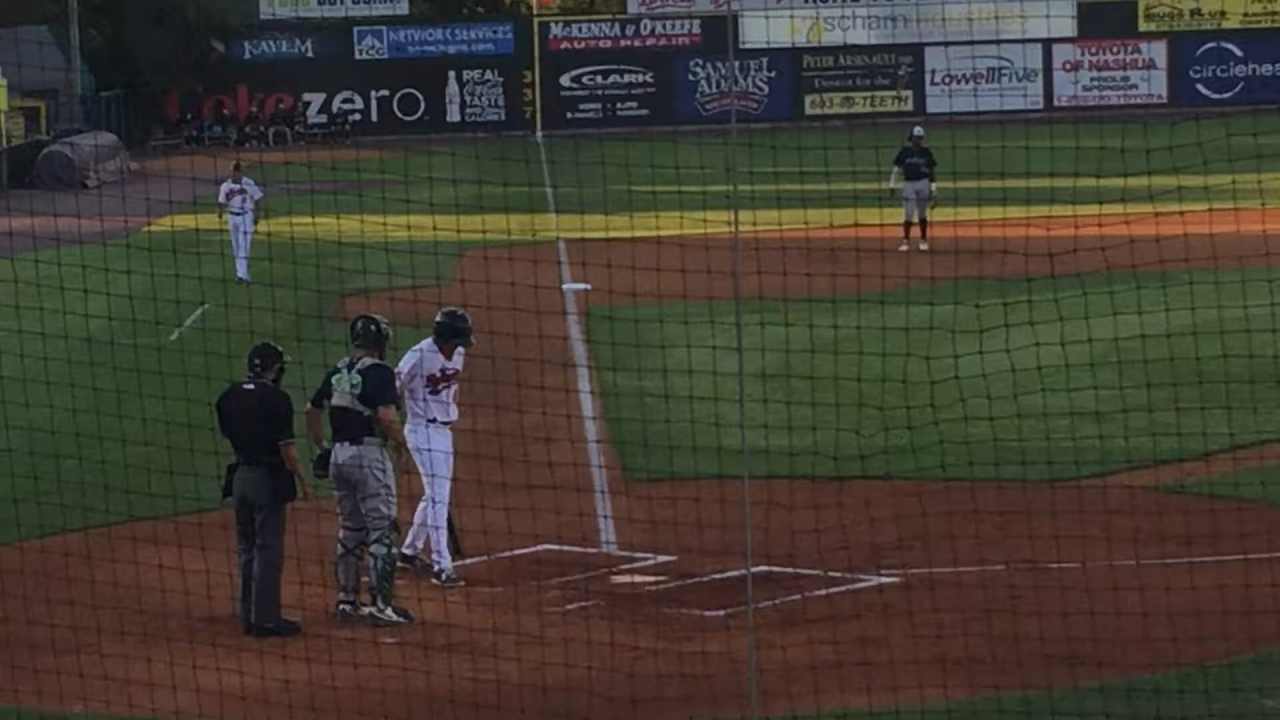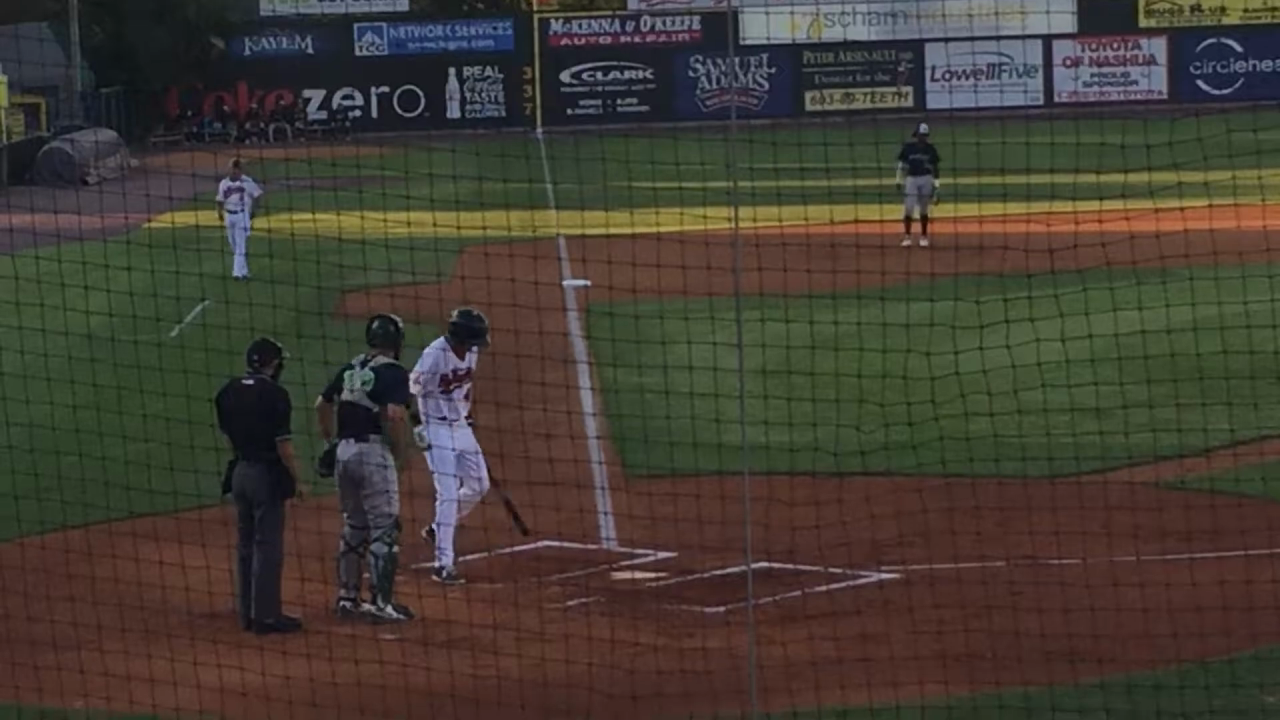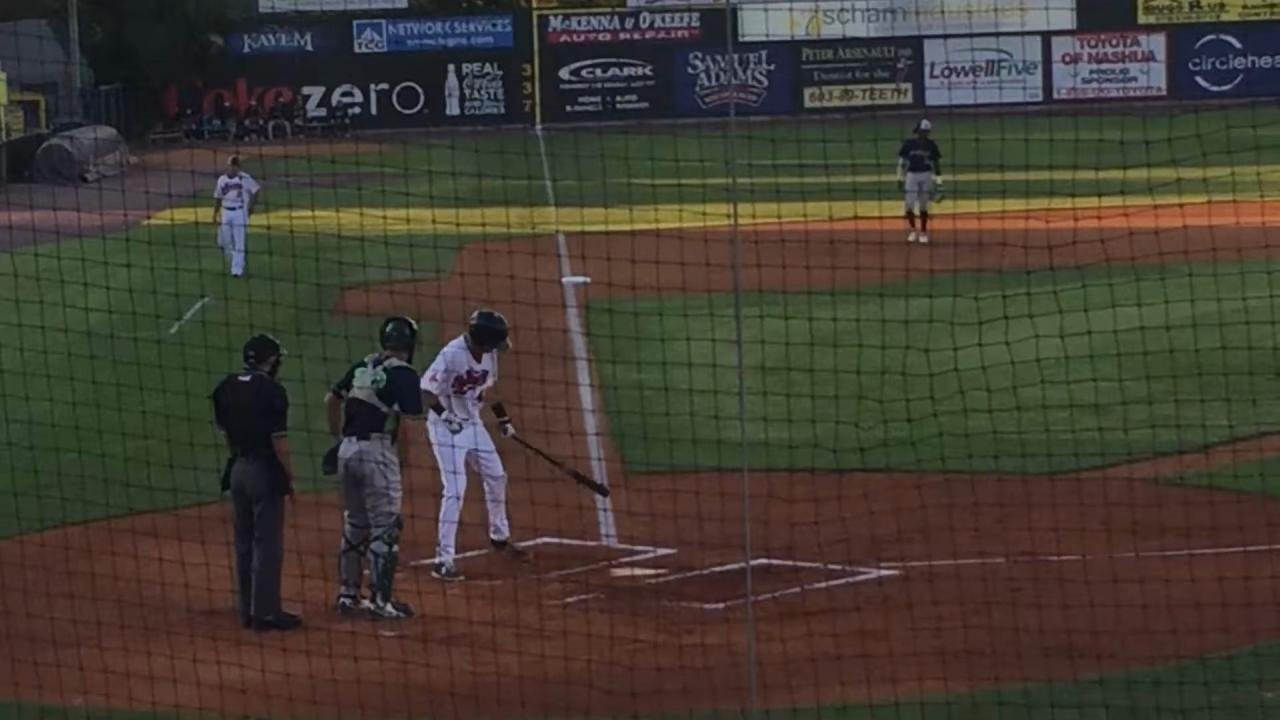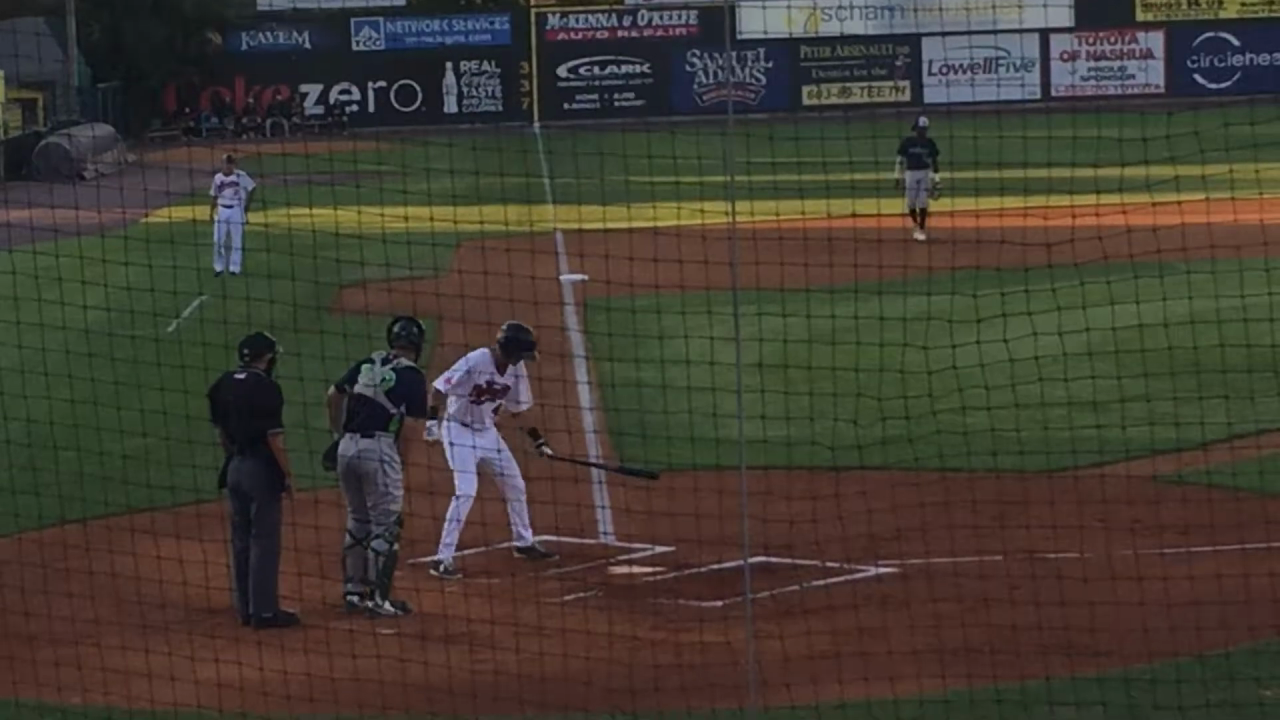
dt=0.2s
person 1, frame 1
left shoulder: (337, 372)
right shoulder: (380, 372)
left elbow: (311, 411)
right elbow: (387, 417)
left wrist: (321, 446)
right wrist: (401, 444)
left hip: (339, 455)
right hip: (369, 455)
left knee: (350, 530)
right knee: (382, 530)
left ankle: (346, 601)
right ankle: (381, 606)
person 1, frame 2
left shoulder: (350, 368)
right shoulder: (394, 372)
left elbow: (322, 405)
right elbow: (395, 414)
left wrist: (331, 442)
right wrist: (401, 451)
left hip: (344, 452)
right hip: (373, 452)
left knee: (353, 527)
right knee: (383, 529)
left ankle: (347, 598)
right ankle: (381, 603)
person 1, frame 3
left shoulder: (361, 367)
right shoulder: (405, 375)
left elbow: (331, 401)
right elbow: (407, 425)
left wrist: (337, 439)
right wrist: (401, 456)
left hip: (347, 450)
right hip: (376, 452)
left knee: (355, 525)
right knee: (384, 527)
left ankle: (348, 595)
right ankle: (380, 601)
person 1, frame 4
left shoulder: (366, 364)
right shoulder: (412, 376)
left elbow: (333, 395)
right elbow: (408, 426)
left wrist: (337, 433)
right wrist: (398, 456)
left hip: (347, 447)
right hip: (378, 449)
left knee: (357, 522)
right knee: (385, 525)
left ankle: (354, 592)
right ankle: (378, 599)
person 2, frame 1
left shoulder: (229, 396)
right shoulder: (276, 399)
left elbow: (229, 437)
right elbow: (287, 449)
right wrist: (302, 481)
left hip: (240, 476)
right hip: (268, 479)
left knee: (247, 548)
right knee: (268, 550)
left ankle: (249, 616)
right ankle: (266, 620)
person 2, frame 2
left shoulder: (228, 391)
right shoulder: (274, 394)
left elbow: (228, 435)
right elbow: (283, 445)
right wrist: (296, 479)
left hip: (240, 472)
right hip: (267, 474)
left knee: (246, 545)
right knee: (268, 546)
left ankle: (248, 613)
right ankle: (266, 616)
person 2, frame 3
left shoulder: (226, 387)
right shoulder: (271, 390)
left elbow: (226, 433)
right elbow: (279, 441)
right wrist: (291, 477)
left hip: (238, 469)
right hip: (265, 472)
left knee: (244, 542)
right knee: (267, 543)
left ankle: (248, 610)
right ankle: (266, 613)
person 2, frame 4
left shoulder: (222, 385)
right shoulder: (266, 388)
left elbow: (222, 433)
right elbow: (275, 438)
right wrist: (288, 474)
left hip: (235, 467)
right hip: (261, 469)
left knee: (241, 539)
right knee: (265, 540)
left ankle: (246, 608)
right ankle: (264, 610)
person 3, frame 1
left shoulder: (458, 353)
right shoulder: (419, 354)
left hip: (444, 430)
right hip: (424, 432)
left knee: (435, 496)
right knee: (439, 497)
left ankle: (410, 552)
right ankle: (441, 567)
person 3, frame 2
left shoulder: (471, 351)
right shoulder: (435, 354)
right elbow: (411, 392)
left wrist: (469, 418)
right wrist: (420, 426)
left hip: (460, 427)
right hip: (436, 429)
left knee: (480, 483)
right knee: (447, 494)
left ankle: (438, 531)
right ankle: (443, 564)
person 3, frame 3
left shoulder: (489, 354)
right shoulder: (452, 354)
right elbow: (427, 390)
left wrist: (503, 419)
right wrist: (444, 414)
left hip: (473, 425)
right hip: (446, 429)
left knee: (497, 479)
right knee: (454, 492)
left ankle: (500, 536)
right ankle: (442, 561)
person 3, frame 4
left shoulder: (516, 370)
right shoulder: (475, 362)
left elbow: (520, 409)
right elbow: (439, 388)
left wrist: (539, 442)
right wrist: (432, 420)
left hip: (488, 433)
right hip: (460, 432)
left knee: (515, 486)
right knee: (466, 492)
left ankle: (524, 543)
right ankle: (442, 559)
